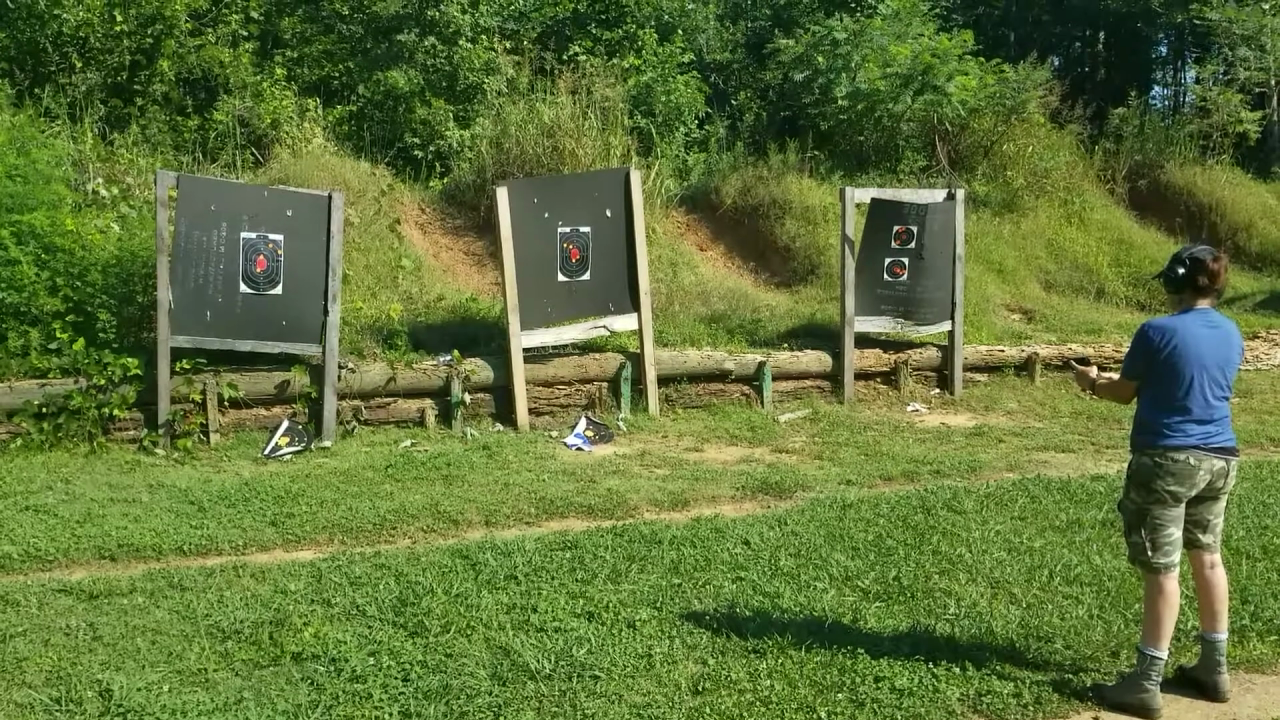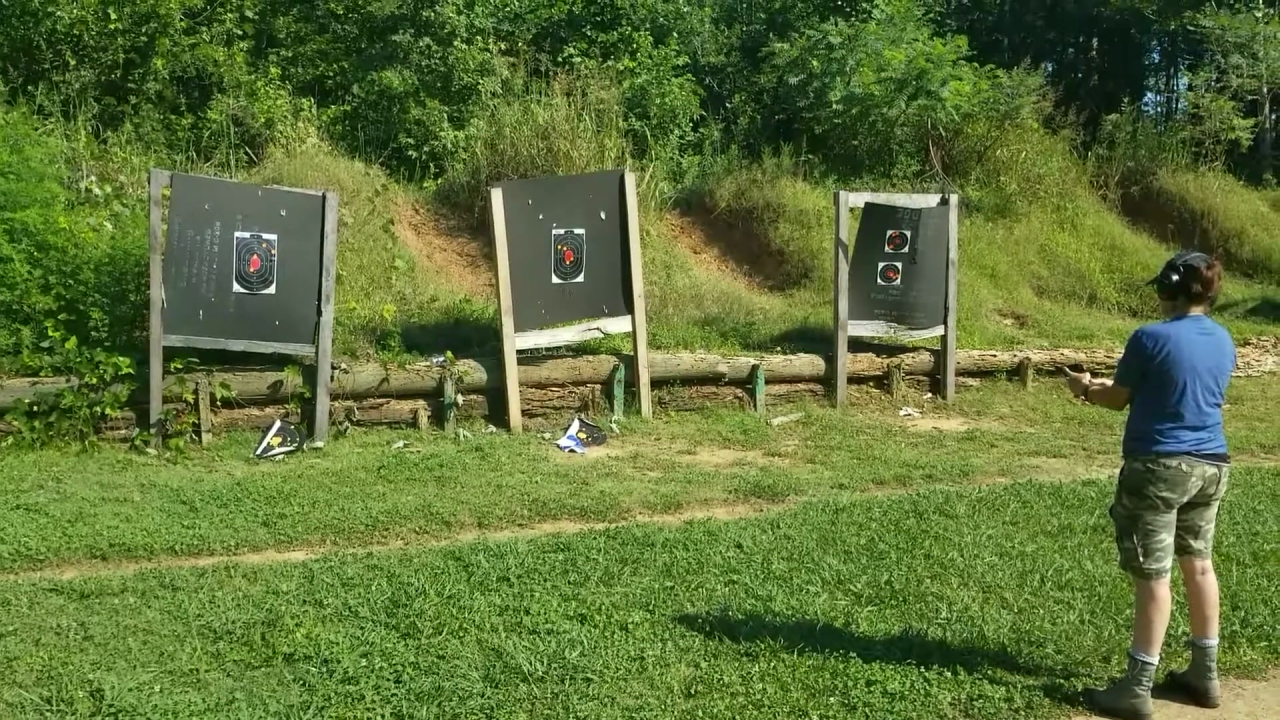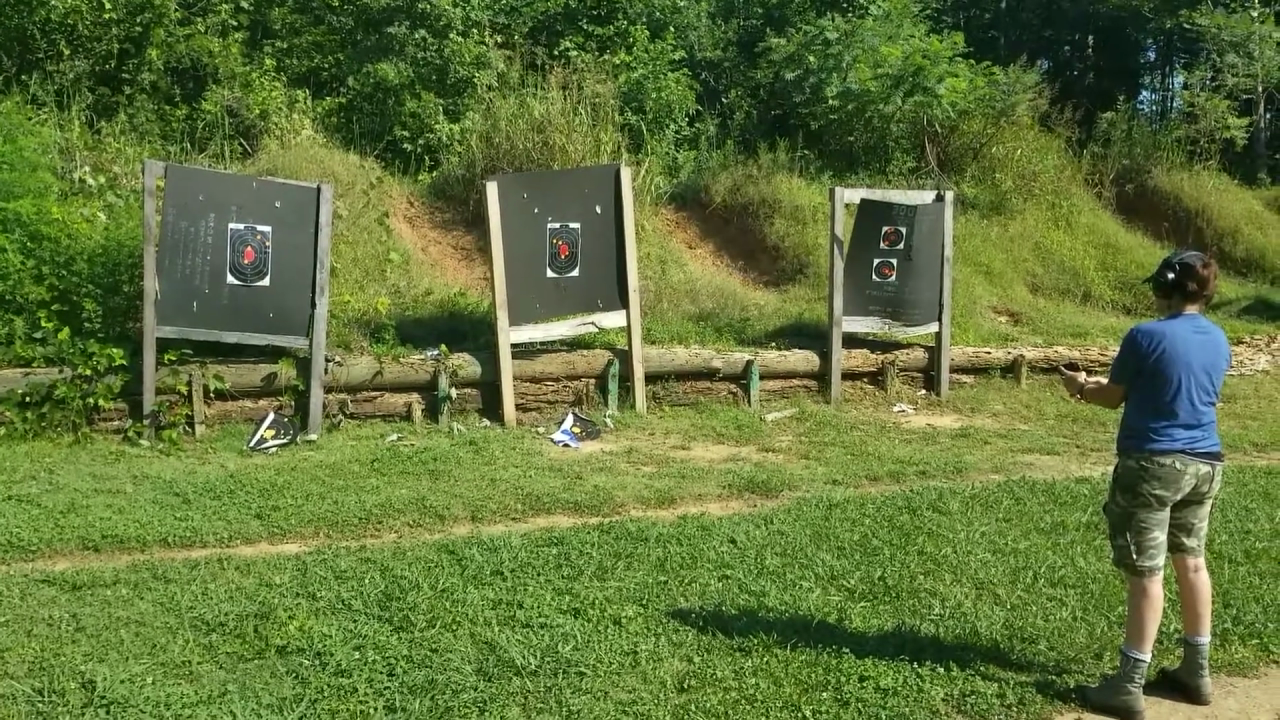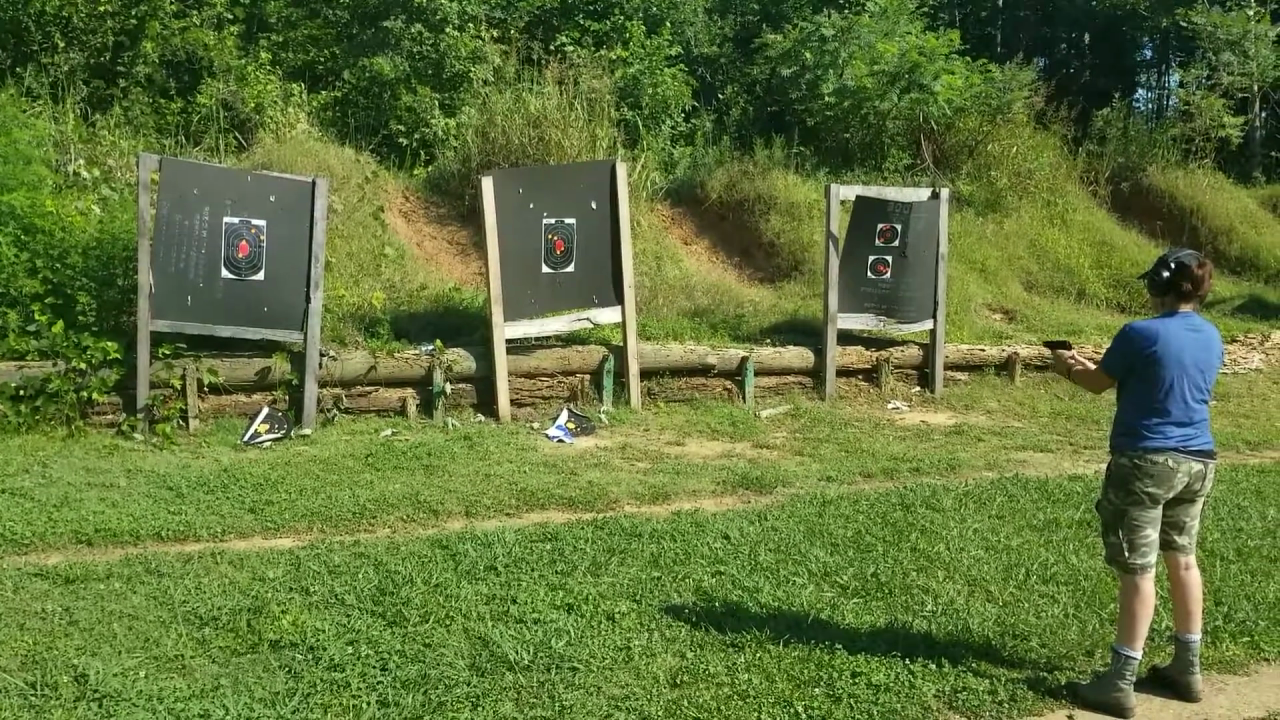
dt=0.7s
person 1, frame 1
left shoulder: (1157, 331)
right shoulder: (1231, 334)
left elbow: (1124, 393)
left wrist: (1092, 382)
right wrist: (1116, 378)
left hip: (1166, 461)
right hip: (1219, 458)
left knee: (1162, 570)
right knee: (1207, 558)
right ankle: (1213, 667)
person 1, frame 2
left shoulder: (1151, 338)
right shoulder: (1224, 342)
left elbow: (1118, 400)
left wrist: (1086, 389)
right wrist: (1108, 385)
left hip: (1158, 467)
right hip: (1211, 465)
left knee: (1152, 576)
right knee: (1198, 564)
right ankle: (1204, 674)
person 1, frame 3
left shoulder: (1146, 337)
right shoulder: (1219, 340)
left elbow: (1113, 398)
left wrist: (1081, 387)
right wrist: (1103, 383)
left hip: (1152, 465)
right hip: (1205, 464)
left knee: (1145, 573)
right knee: (1191, 562)
right ankle: (1196, 671)
person 1, frame 4
left shoulder: (1141, 335)
right shoulder: (1212, 338)
left elbow: (1100, 383)
left wrist: (1070, 368)
right wrist: (1087, 366)
left hip: (1146, 463)
right hip: (1197, 461)
left knee: (1137, 571)
right knee: (1182, 560)
right ankle: (1187, 668)
